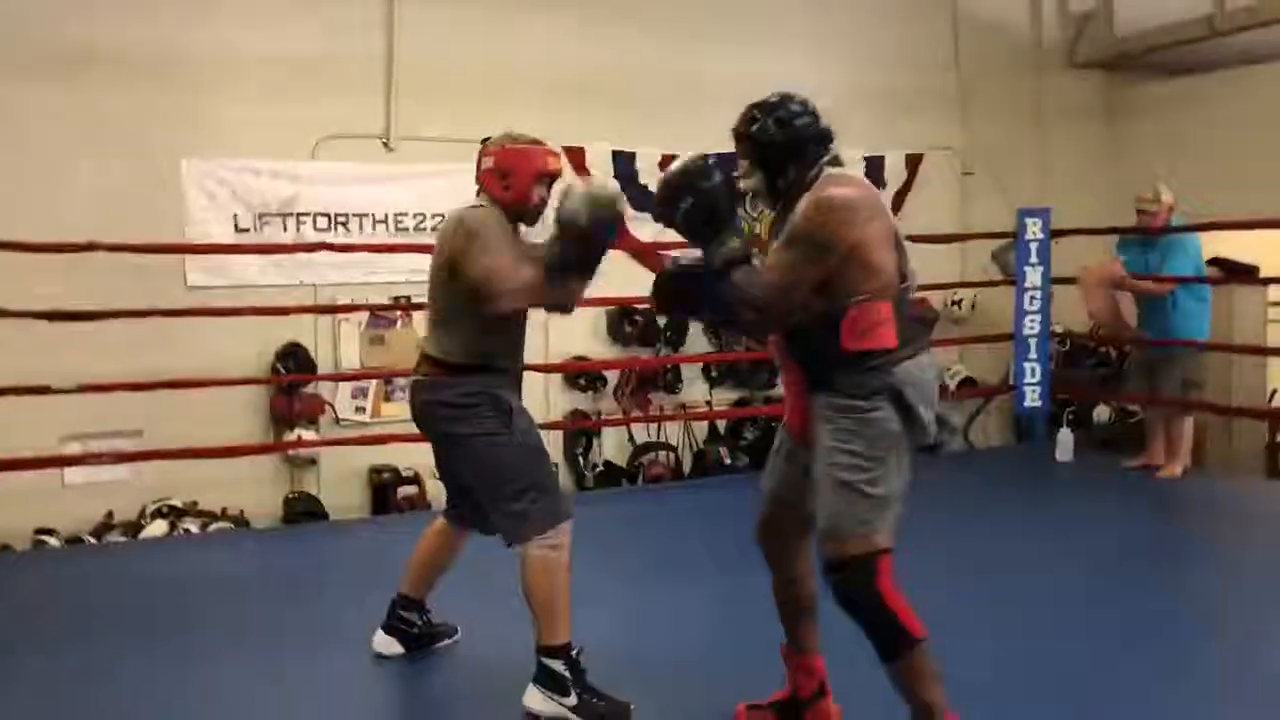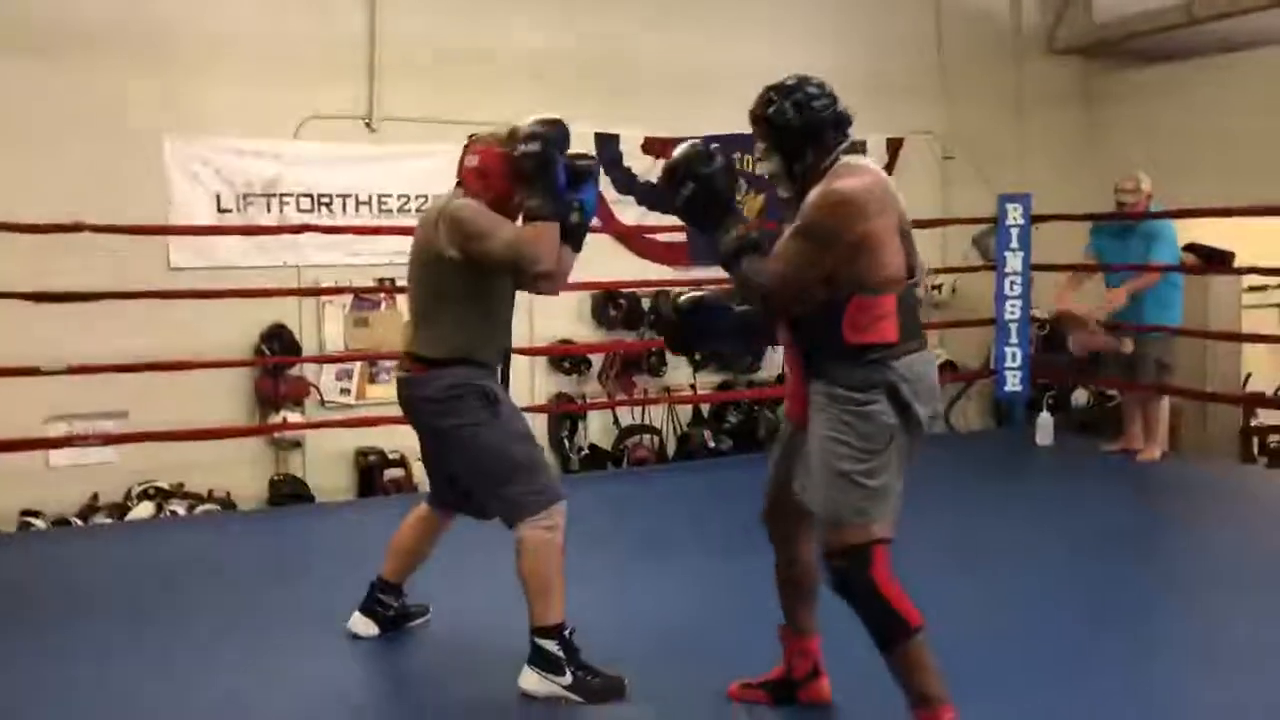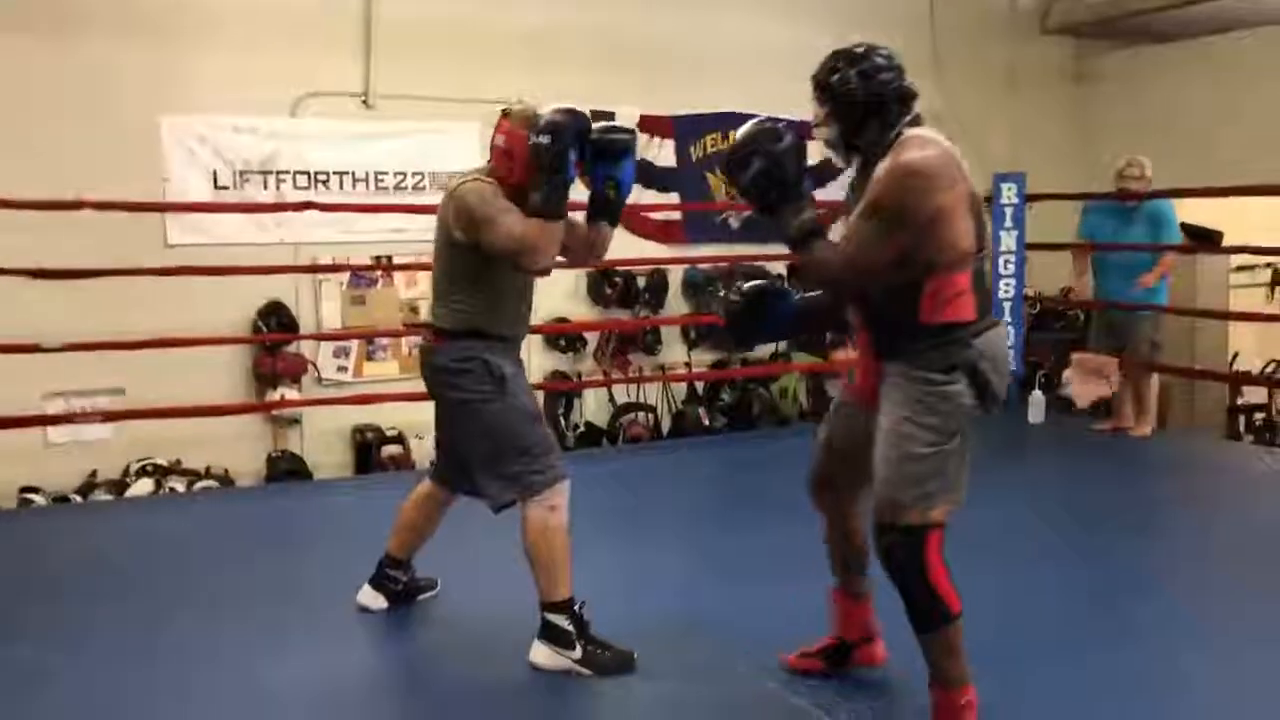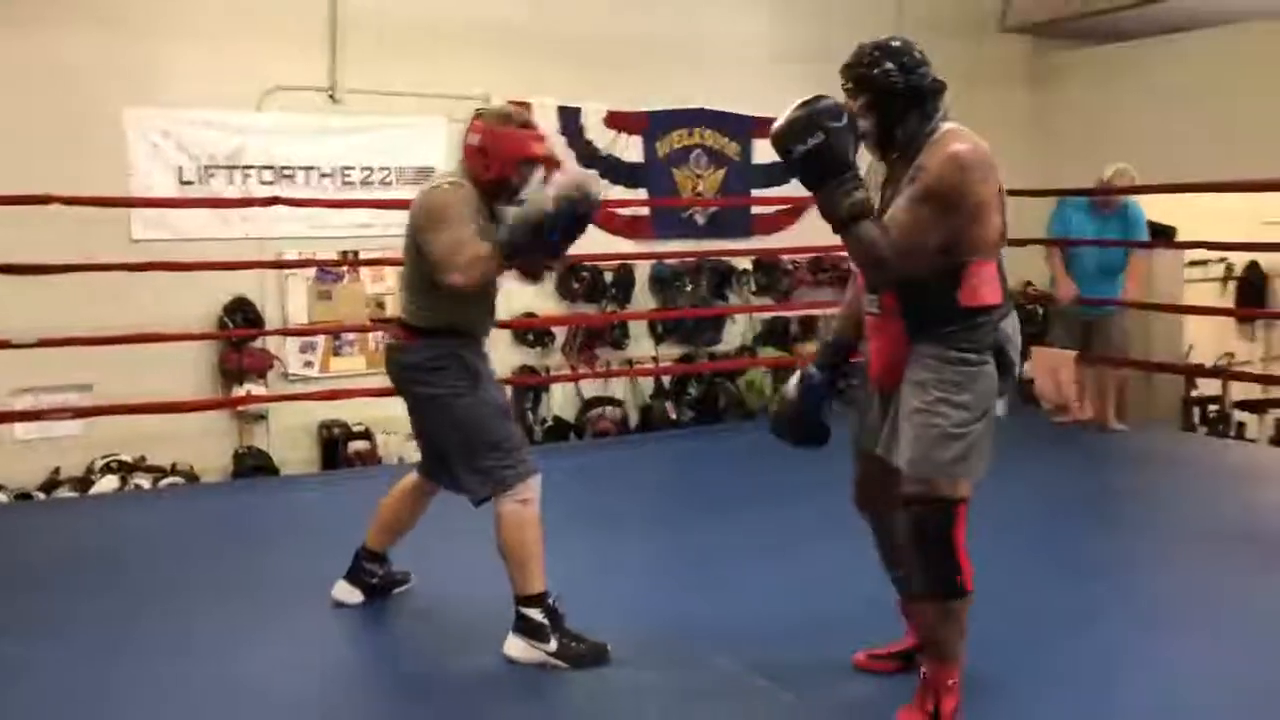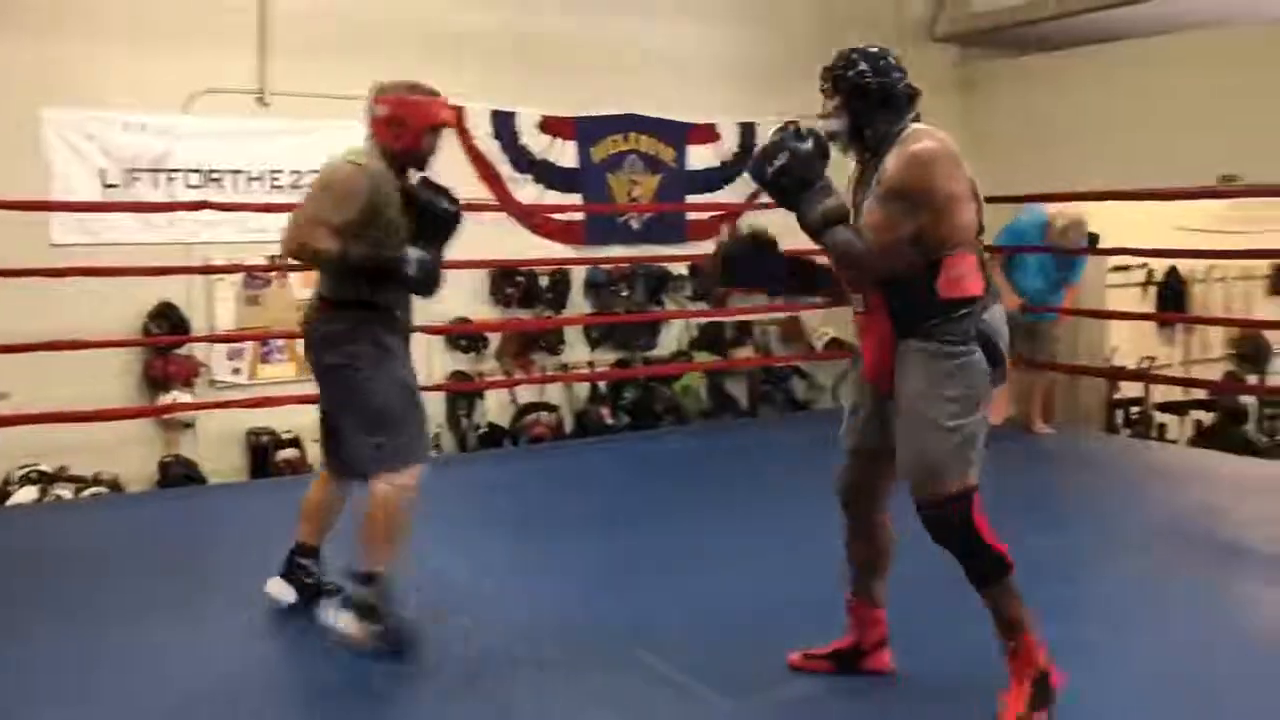
dt=0.3s
person 1, frame 1
left shoulder: (832, 202)
right shoulder: (816, 201)
left elbow: (766, 301)
right elbow: (786, 311)
left wrist: (715, 234)
right wrist: (706, 301)
left hip: (870, 397)
right hip: (832, 395)
left knee: (856, 569)
right knee: (778, 535)
person 1, frame 2
left shoulder: (842, 193)
right shoulder: (836, 186)
left elbow: (772, 290)
right elbow: (800, 298)
left wrist: (719, 218)
right wrist: (725, 318)
left hip: (869, 388)
right hip: (840, 383)
left knee: (854, 560)
right knee: (784, 517)
person 1, frame 3
left shoulder: (914, 166)
right shoulder: (887, 165)
left elbow: (845, 278)
left wrist: (786, 202)
right wrist: (791, 310)
left hip: (939, 367)
right hip: (897, 360)
left knee: (904, 536)
right knee: (831, 481)
right ankle: (854, 634)
person 1, frame 4
left shoulder: (953, 158)
right shoulder: (901, 161)
left elbow: (889, 262)
right elbow: (871, 276)
left wrist: (833, 182)
right wrist: (823, 365)
left hip: (957, 353)
right hip: (900, 351)
left knee: (931, 514)
right knee: (877, 496)
right ankle: (926, 637)
person 1, frame 5
left shoulder: (920, 155)
right shoulder: (883, 161)
left elbow: (866, 263)
right elbow: (865, 273)
left wrist: (809, 194)
left hip: (951, 346)
right hip: (898, 347)
left knee: (946, 506)
right knee: (859, 491)
left ankle: (1031, 664)
right ankle: (866, 639)
person 2, frame 1
left shoulder: (500, 228)
right shoulder: (478, 221)
left elbow: (559, 296)
right elbow: (506, 296)
left wrist: (581, 245)
right wrist: (566, 247)
left hip: (448, 389)
right hip: (470, 395)
left knee: (464, 513)
right knee: (548, 526)
left ankle: (403, 622)
person 2, frame 2
left shoulder: (483, 224)
right shoulder: (458, 214)
left elbow: (547, 280)
right elbow: (540, 262)
left wrist: (574, 209)
right wrist: (543, 188)
left hip: (434, 383)
right hip: (454, 387)
left knee: (445, 502)
right knee: (543, 509)
left ankle: (380, 605)
right ankle: (550, 660)
person 2, frame 3
left shoulder: (523, 197)
right shoulder: (475, 194)
left elbow: (589, 251)
right elbow: (537, 257)
left wrist: (610, 183)
right wrist: (554, 178)
left hip: (474, 356)
right hip: (472, 358)
left knee: (449, 478)
right knee: (546, 486)
left ankle: (388, 578)
right ankle: (561, 633)
person 2, frame 4
left shoulder: (490, 203)
right shoulder: (448, 197)
left elbow: (532, 264)
right elbow: (461, 274)
left wrist: (560, 220)
right wrist: (522, 233)
left hip: (437, 352)
right hip: (438, 355)
left knee: (434, 473)
right knee: (517, 481)
left ankle: (363, 572)
right ankle: (535, 626)
person 2, frame 5
left shoulder: (391, 178)
right shoulder: (355, 173)
left elbow: (396, 249)
right elbow: (300, 239)
left wrist: (427, 229)
right wrist: (386, 262)
left hip: (371, 329)
right hip: (354, 332)
left knee: (347, 460)
right knee: (401, 462)
left ankle: (300, 571)
right ankle: (364, 597)
person 3, frame 1
left shoulder: (1183, 240)
right shoulder: (1130, 240)
left elbow: (1164, 285)
right elbow: (1114, 275)
left wrist: (1127, 283)
left hip: (1182, 331)
right hip: (1149, 328)
left knee: (1176, 398)
right knee: (1148, 395)
left ankle: (1178, 459)
right ankle: (1154, 453)
person 3, frame 2
left shoulder: (1161, 228)
right shoulder: (1104, 226)
left elbow: (1157, 272)
right elbow: (1090, 262)
left wrist: (1126, 290)
right wrist: (1067, 288)
left hip: (1155, 319)
right hip: (1117, 317)
left knee: (1151, 383)
right knee: (1124, 379)
left ankle: (1156, 442)
right ankle: (1132, 437)
person 3, frame 3
left shoulder: (1160, 209)
right shoulder: (1096, 207)
left elbow: (1170, 252)
right elbow: (1081, 246)
left wrist: (1155, 275)
right wrist: (1080, 276)
left hip: (1144, 302)
right hip: (1106, 298)
left knee: (1140, 362)
left ankle: (1146, 419)
right ankle: (1123, 416)
person 3, frame 4
left shoulder: (1132, 213)
right shoulder: (1070, 205)
left elbow: (1137, 253)
right elbow: (1053, 247)
left wrist: (1131, 283)
right wrist: (1062, 279)
left hip: (1109, 298)
right hip: (1072, 295)
left knee: (1111, 357)
right knee: (1071, 355)
left ankle: (1108, 414)
right ankle: (1083, 408)
person 3, frame 5
left shoulder: (1078, 246)
right shoulder: (1024, 225)
left elbow: (1071, 285)
right elbow: (994, 261)
right wrist: (1008, 295)
left hip: (1043, 311)
right hip: (1009, 305)
left knee: (1042, 364)
left ankle: (1035, 418)
right ankle: (999, 410)
